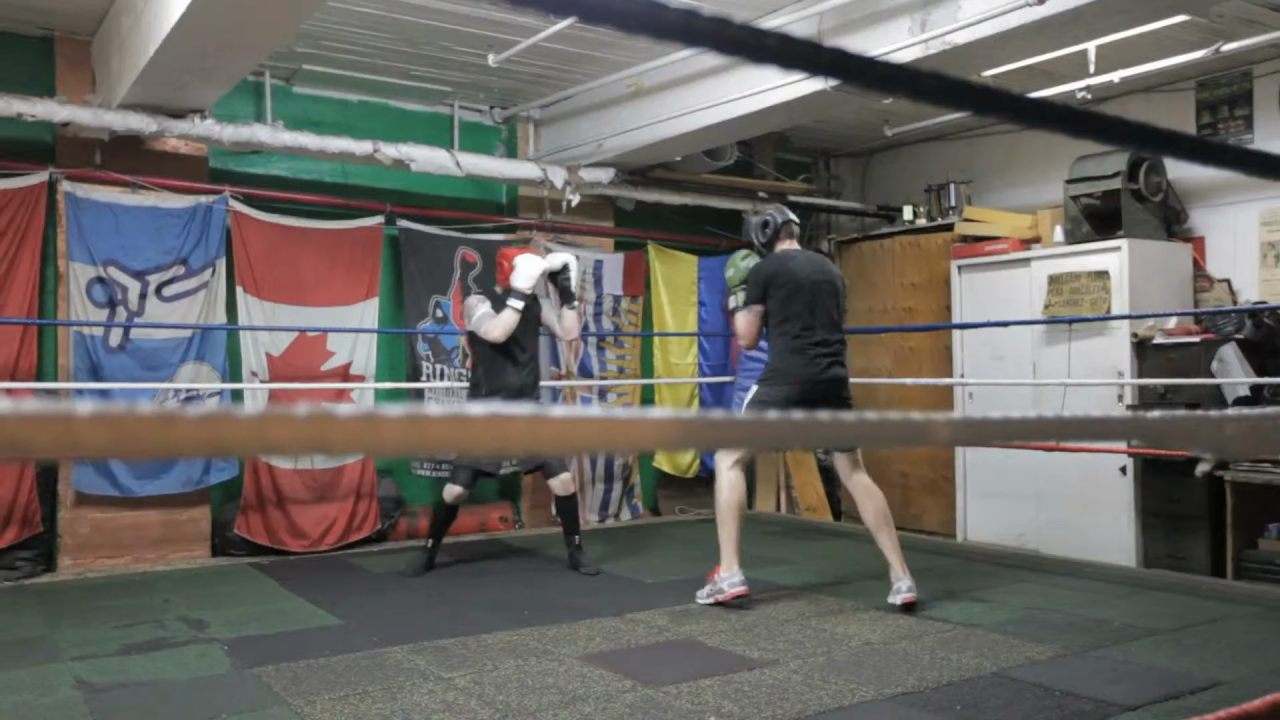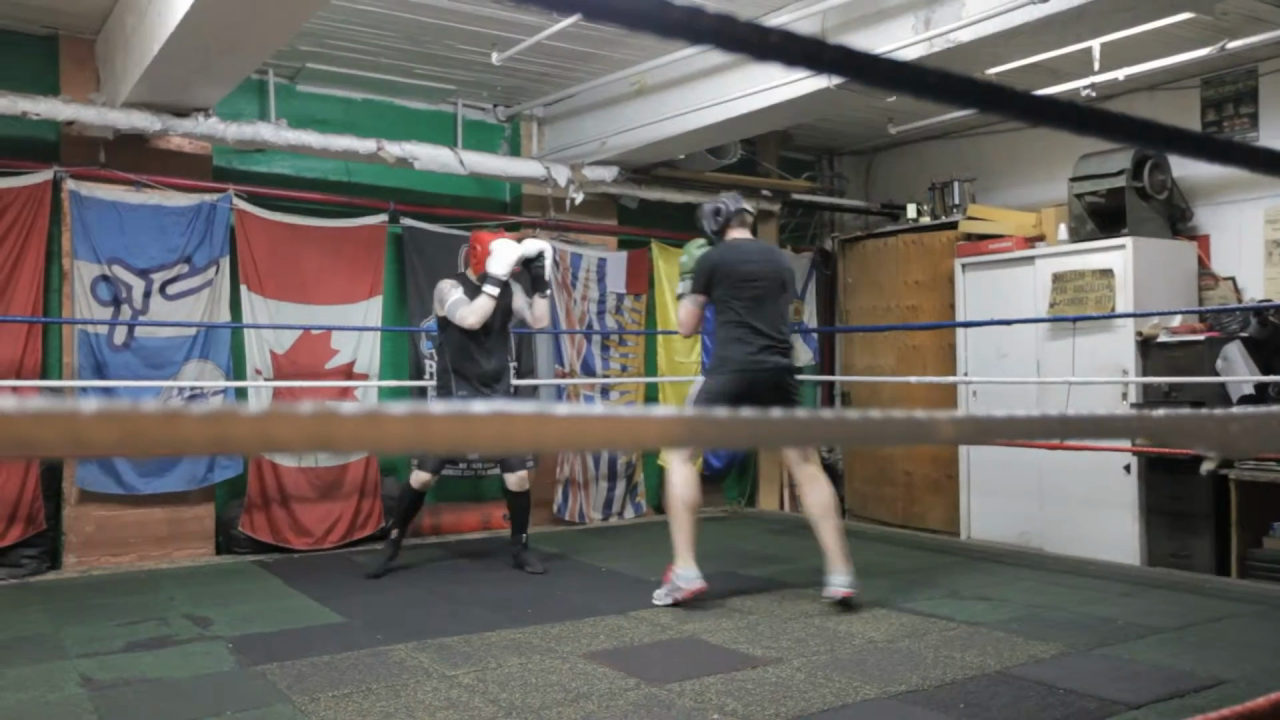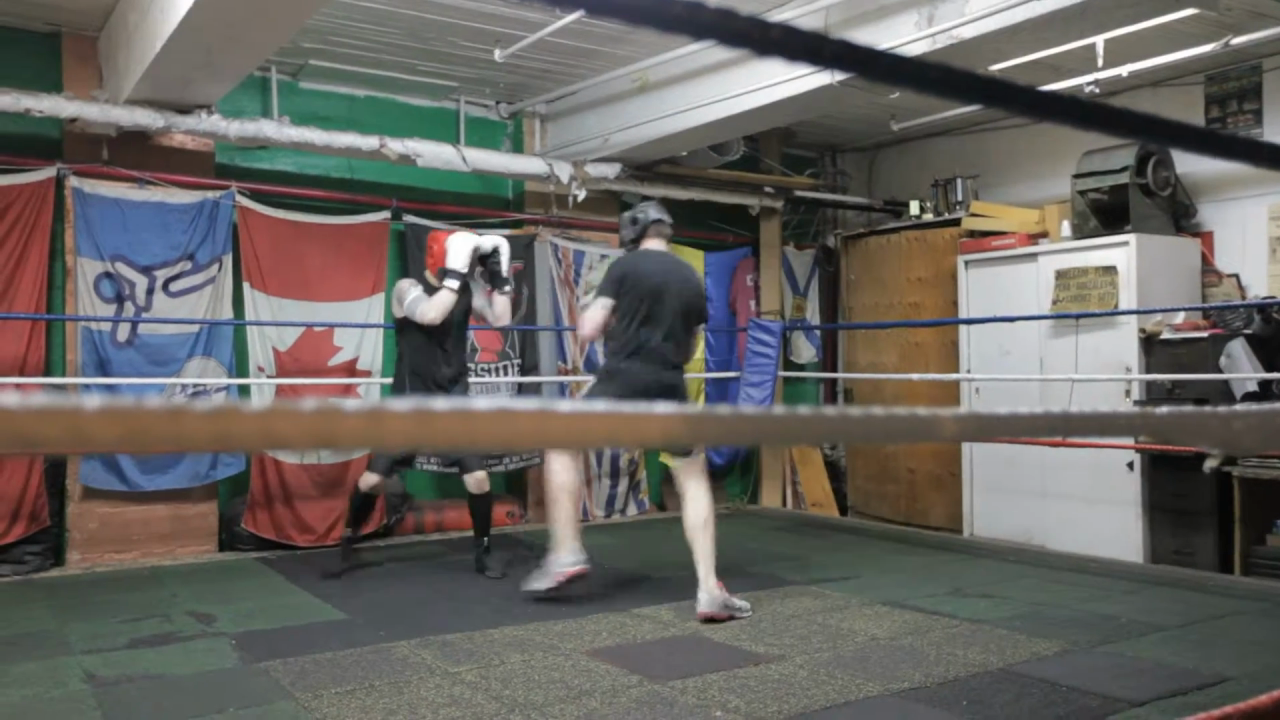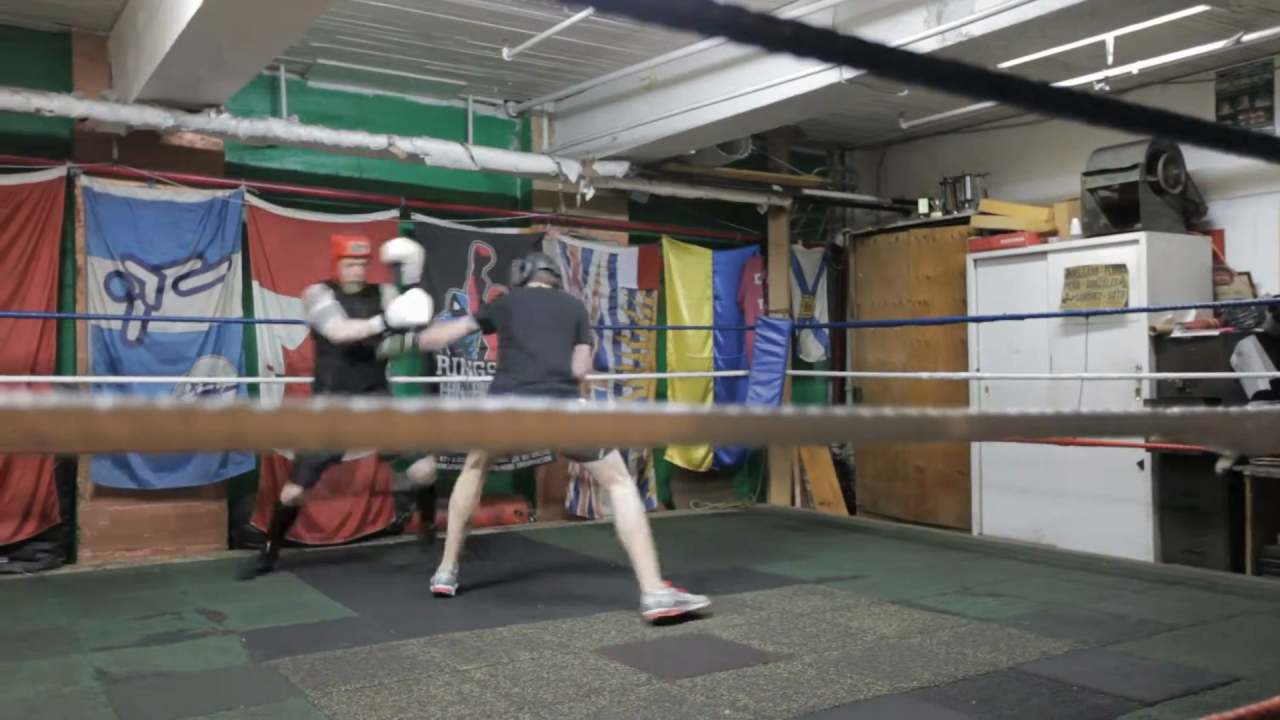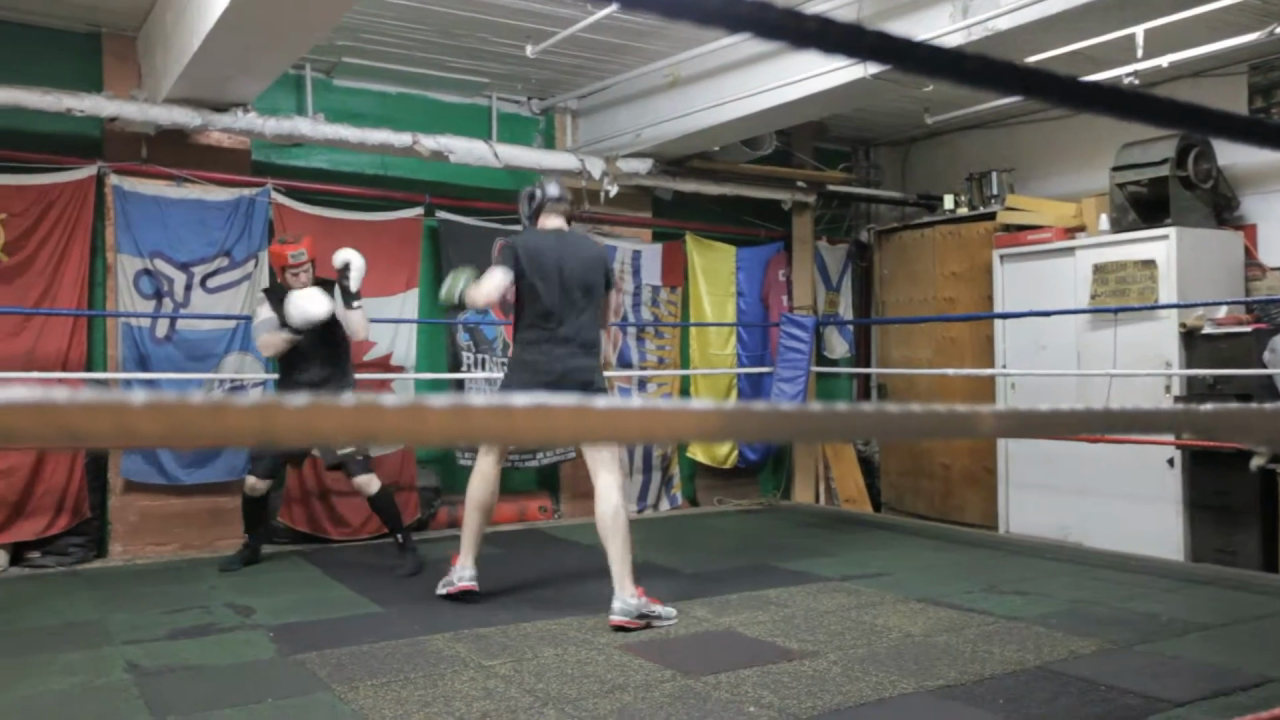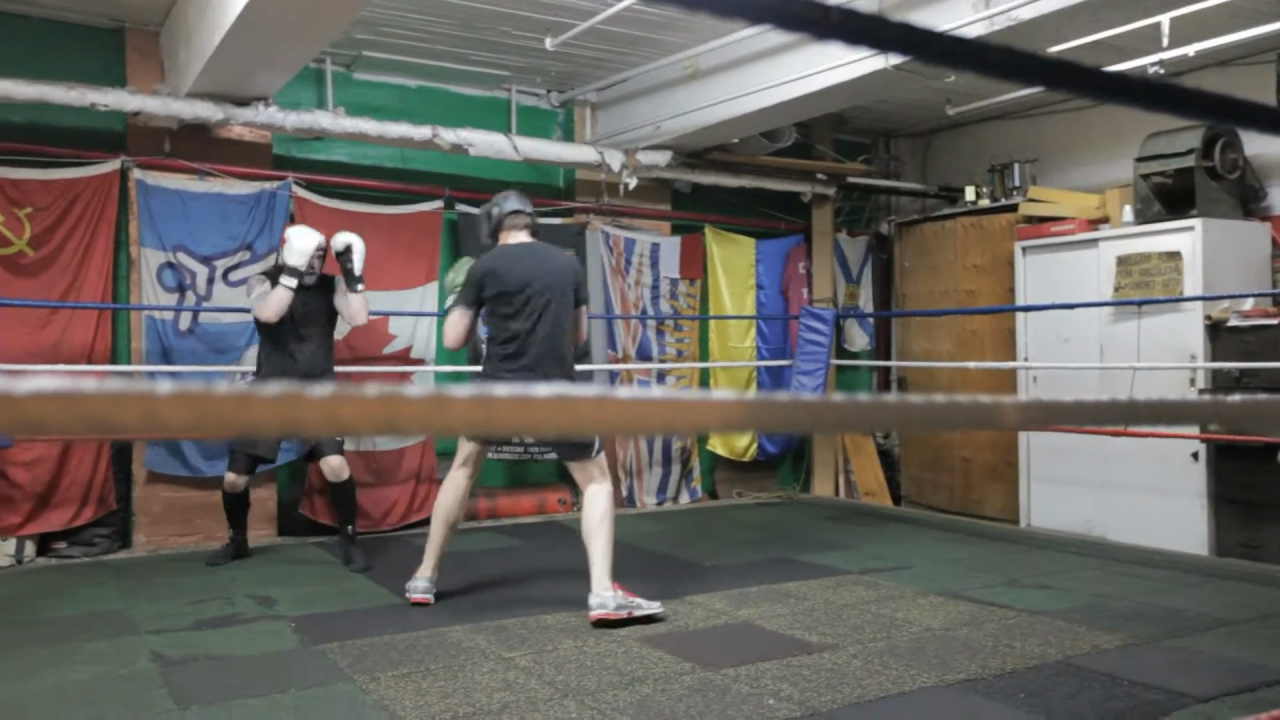
dt=0.4s
person 1, frame 1
left shoulder: (766, 269)
right shoulder: (831, 270)
left elbow: (746, 339)
left wrist: (739, 295)
left hip: (785, 381)
right hip: (832, 382)
left knee: (728, 462)
right knee: (854, 474)
left ankle: (729, 574)
right ankle: (901, 579)
person 1, frame 2
left shoulder: (712, 258)
right shoulder: (779, 260)
left elbow: (687, 327)
left wrist: (688, 283)
left hip: (732, 370)
right hip: (778, 371)
left knee: (680, 457)
right knee: (806, 467)
left ankle: (685, 571)
right ankle: (840, 573)
person 1, frame 3
left shoulder: (623, 266)
right shoulder: (692, 279)
left elbow: (588, 331)
left wrist: (592, 302)
left hip: (620, 381)
right hip: (667, 388)
left knee: (561, 450)
right knee: (694, 482)
left ankle: (566, 553)
right ankle: (710, 590)
person 1, frame 4
left shoulder: (504, 303)
right shoulder: (574, 308)
left elbow: (446, 334)
left hip: (506, 401)
right hip: (558, 402)
left knee: (474, 467)
right knee: (621, 484)
left ankle: (446, 572)
right ankle: (655, 592)
person 1, frame 5
left shoulder: (520, 246)
right shoulder: (596, 251)
left elbow: (486, 297)
left wrist: (460, 290)
left hip: (527, 372)
right hip: (581, 373)
left knee: (489, 457)
right knee: (607, 476)
left ankle: (464, 568)
right ankle: (626, 597)
person 1, frame 6
left shoulder: (484, 267)
right shoulder: (567, 262)
left elbow: (453, 339)
left wrist: (456, 296)
left hip: (501, 388)
right hip: (558, 389)
left knee: (463, 466)
right knee: (597, 483)
left ankle: (425, 577)
right ankle: (604, 593)
person 2, frame 1
left shoulder: (535, 304)
right shoulder: (477, 303)
left elbow: (570, 333)
right elbow: (496, 333)
left wrist: (567, 292)
right wrist: (519, 293)
left hip: (528, 407)
left knee: (563, 478)
right knee: (456, 489)
left ankle: (575, 550)
right ankle: (429, 552)
person 2, frame 2
left shoulder: (508, 290)
right shoulder: (450, 288)
left elbow: (539, 321)
right elbow: (471, 320)
left wrist: (540, 280)
right wrist: (496, 280)
left hip: (498, 396)
right hip: (456, 396)
left knee: (519, 474)
right knee: (424, 475)
left ankle: (520, 549)
right ankle: (392, 545)
person 2, frame 3
left shoulder: (467, 289)
right shoulder: (408, 288)
left elbow: (501, 319)
right elbow: (431, 315)
left wrist: (499, 276)
right wrist: (455, 274)
left hip: (454, 397)
right hip: (412, 398)
left knee: (477, 476)
right knee: (373, 476)
left ankle: (483, 551)
right ankle: (347, 545)
person 2, frame 4
left shoulder: (380, 293)
right shoulder: (319, 294)
left elbow: (413, 323)
right elbow: (339, 332)
left wrist: (411, 284)
right wrist: (385, 321)
left hip: (377, 398)
left knee: (423, 467)
right knee: (295, 488)
left ankle: (430, 541)
right ankle: (269, 553)
person 2, frame 5
left shoulder: (333, 291)
right shoulder: (269, 300)
left elbow: (360, 334)
right elbow: (266, 348)
left wrist: (351, 293)
right wrist: (294, 327)
left hip: (336, 398)
left knee: (363, 477)
right knee: (255, 481)
left ankle: (405, 545)
right ankle: (252, 546)
person 2, frame 6
left shoulder: (332, 286)
right shoulder: (263, 283)
left elbow: (359, 319)
right elbow: (268, 314)
left wrist: (353, 274)
right wrist: (292, 271)
left knee: (334, 464)
right knee: (234, 478)
left ankle: (349, 541)
right ankle: (237, 542)
